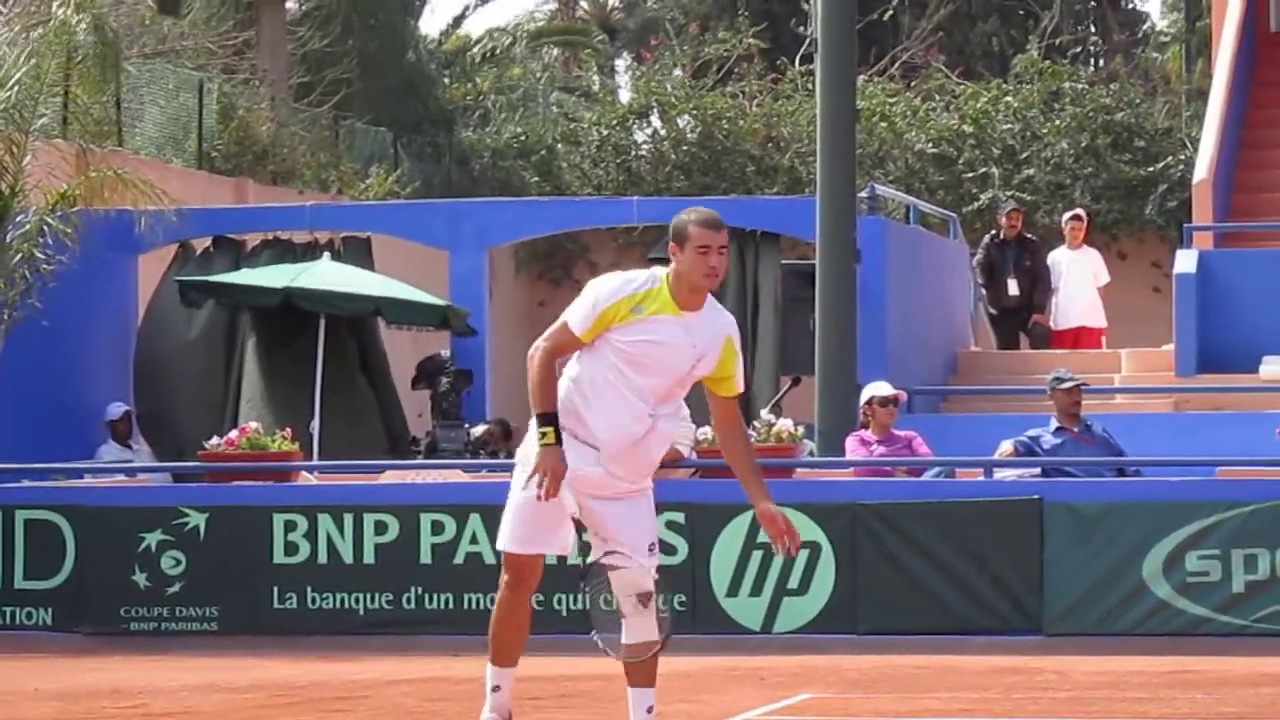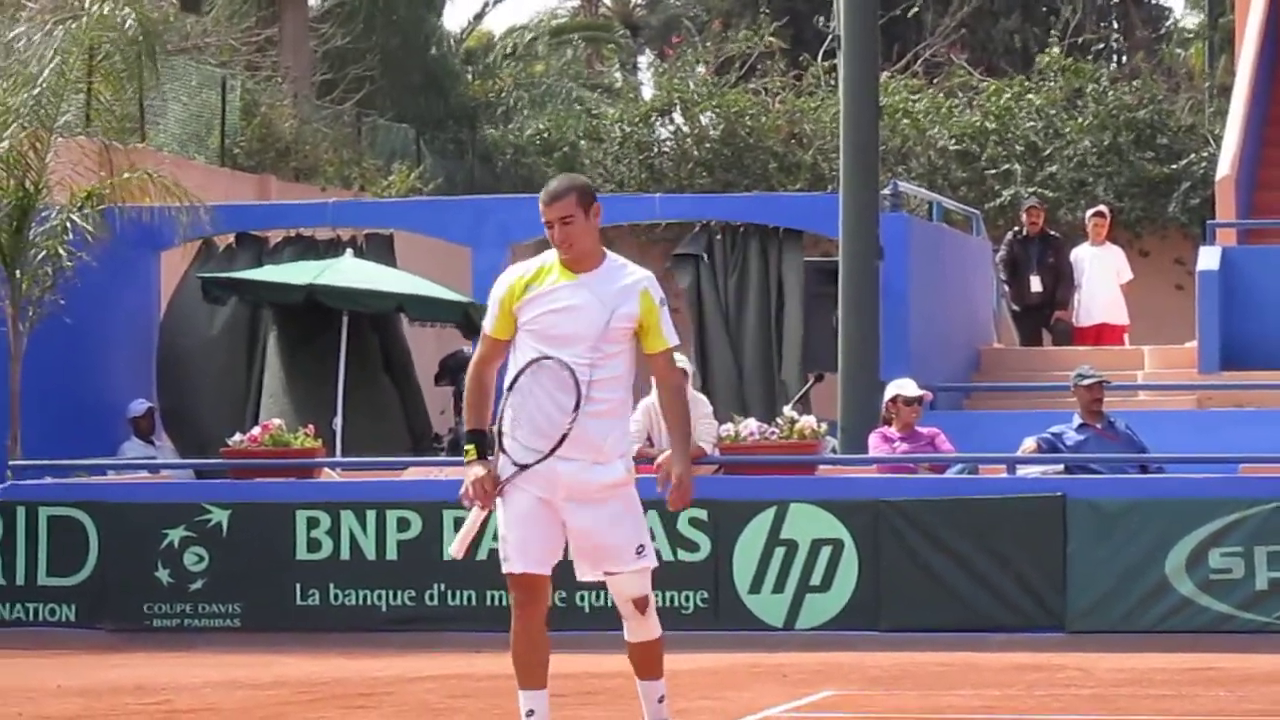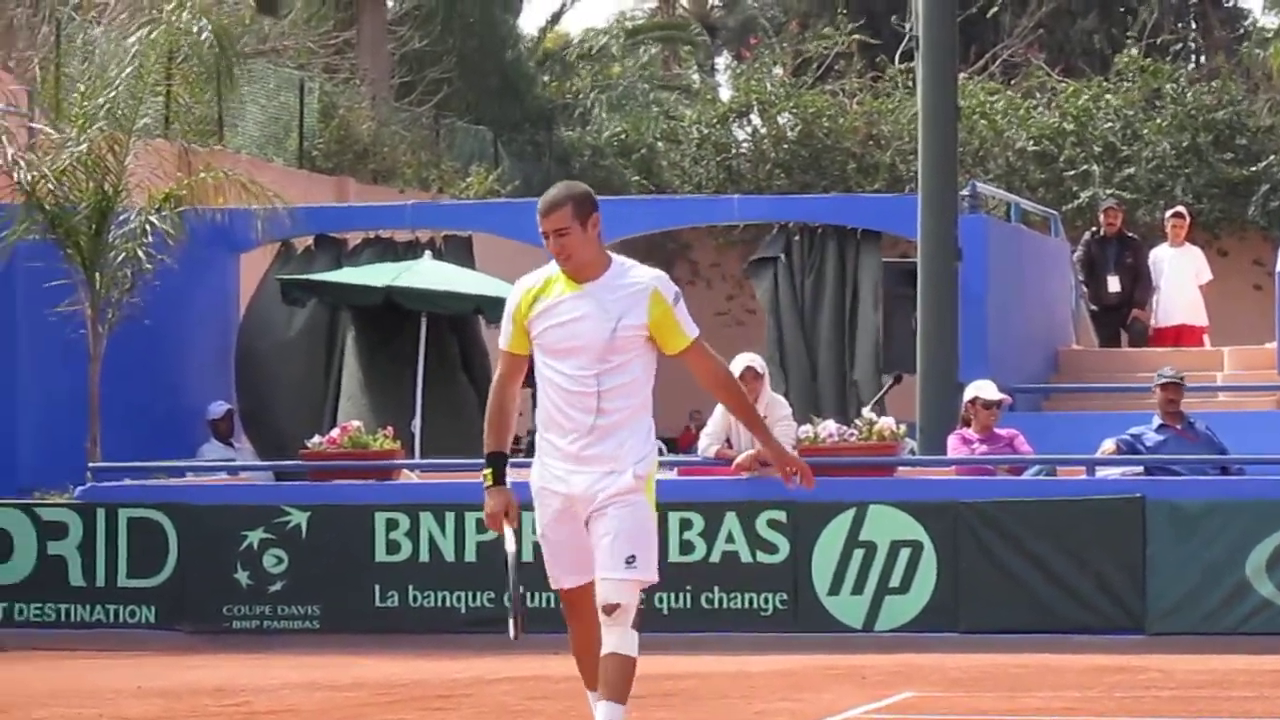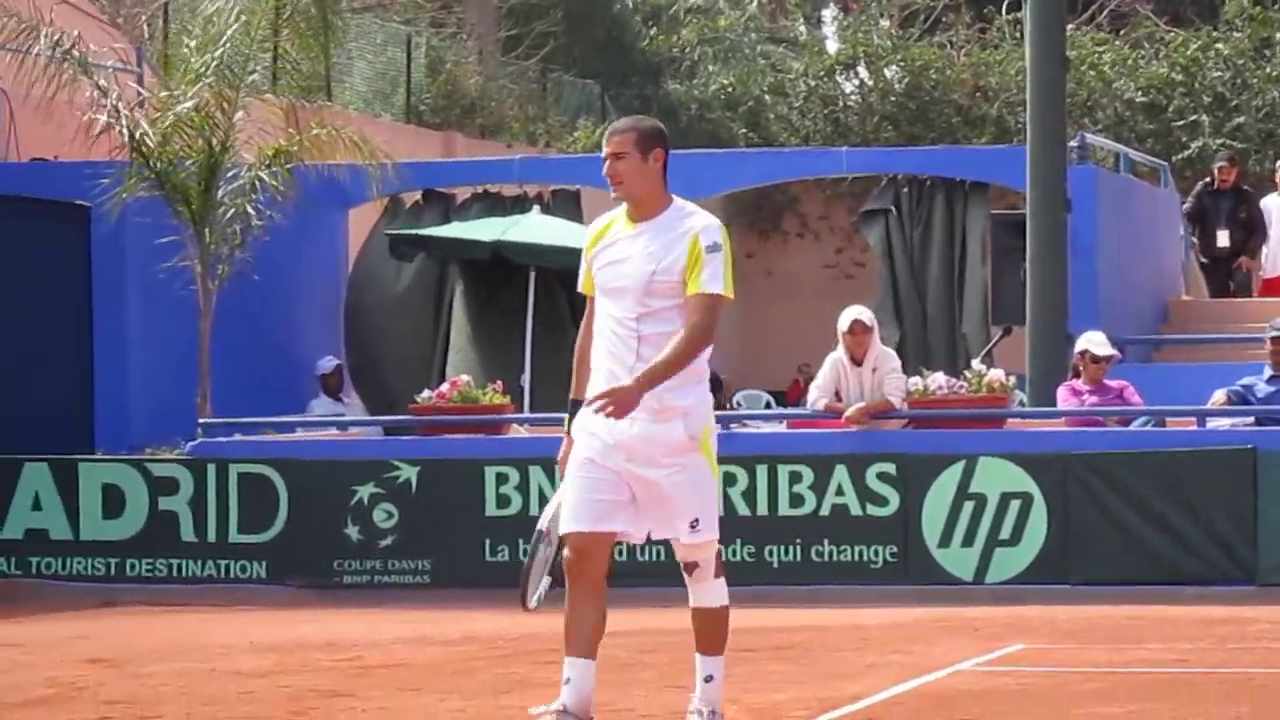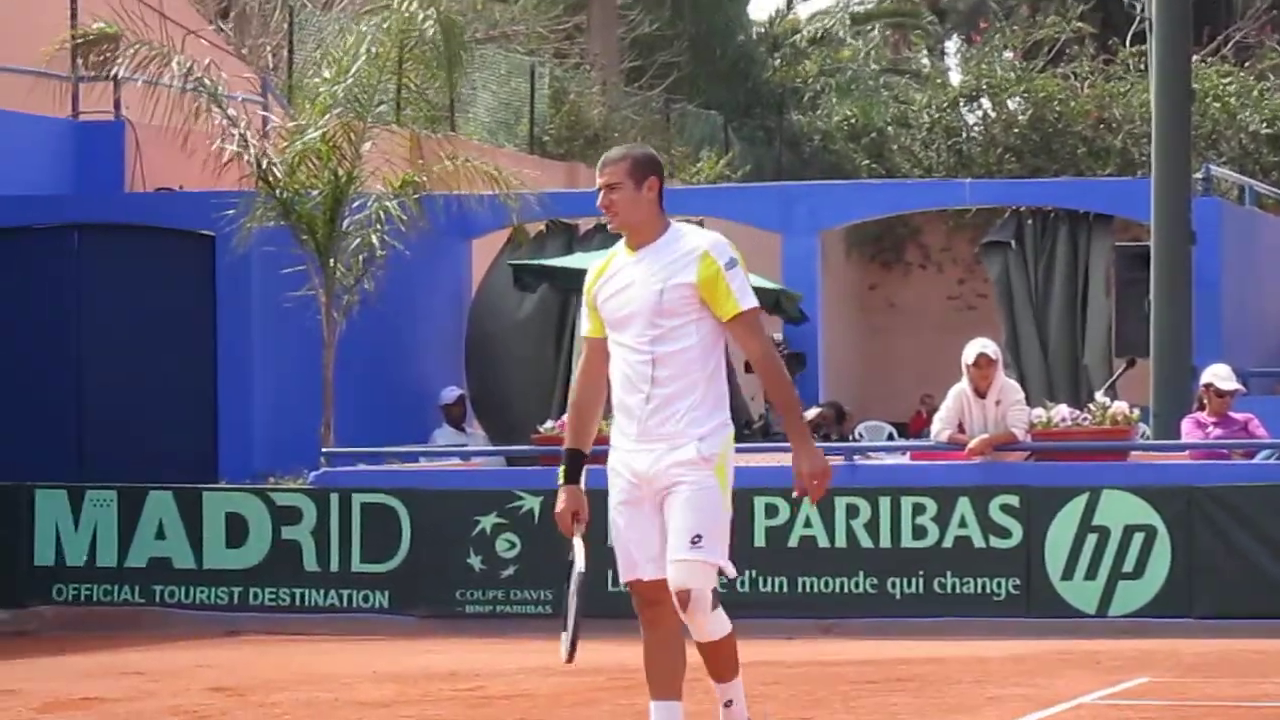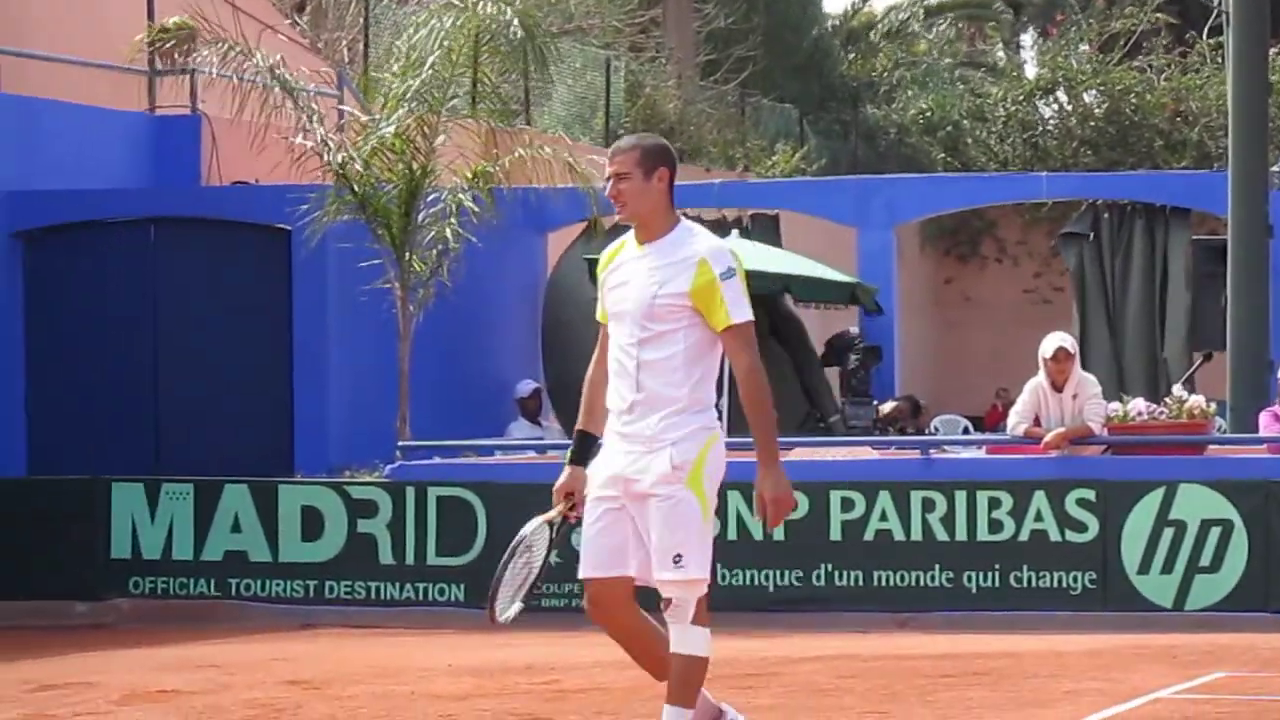
dt=0.5s
person 1, frame 1
left shoulder: (722, 332)
right shoulder: (618, 292)
left elbow: (729, 422)
right elbow: (543, 352)
left wrist: (762, 502)
right wrist: (547, 440)
left hip: (627, 475)
right hip: (558, 457)
right knee: (519, 576)
person 1, frame 2
left shoulder: (638, 287)
right shoulder: (519, 281)
left elbow: (669, 377)
right elbow: (482, 368)
left wrist: (680, 455)
right wrist: (476, 454)
left hip: (603, 468)
right hip: (525, 467)
left knee: (637, 598)
right knee: (527, 597)
person 1, frame 3
left shoulder: (649, 288)
right shoulder: (529, 294)
left elbow: (708, 370)
right elbow: (504, 388)
left wrist: (769, 443)
right wrist: (494, 479)
left hip: (623, 477)
right hip: (555, 478)
left knee: (615, 609)
right knee: (577, 609)
person 1, frame 4
left shoulder: (700, 233)
right shoulder: (601, 234)
left elbow: (700, 329)
left wrist: (639, 385)
right wrist: (572, 422)
left hip: (674, 430)
right hip: (601, 430)
left knee: (700, 564)
right knee: (581, 557)
person 1, frame 5
left shoulder: (705, 253)
right shoulder: (601, 274)
left elbow: (759, 350)
right elbow: (590, 380)
left wrist: (802, 441)
right wrist: (570, 477)
left hip: (694, 453)
right hip: (629, 461)
left knee: (692, 598)
right knee: (652, 604)
person 1, frame 6
left shoulder: (706, 256)
right shoulder: (613, 258)
left elbow: (747, 364)
left wrist: (769, 464)
right wrist: (578, 459)
left hip: (680, 456)
right hip: (617, 459)
left knee: (683, 601)
right knee: (604, 602)
